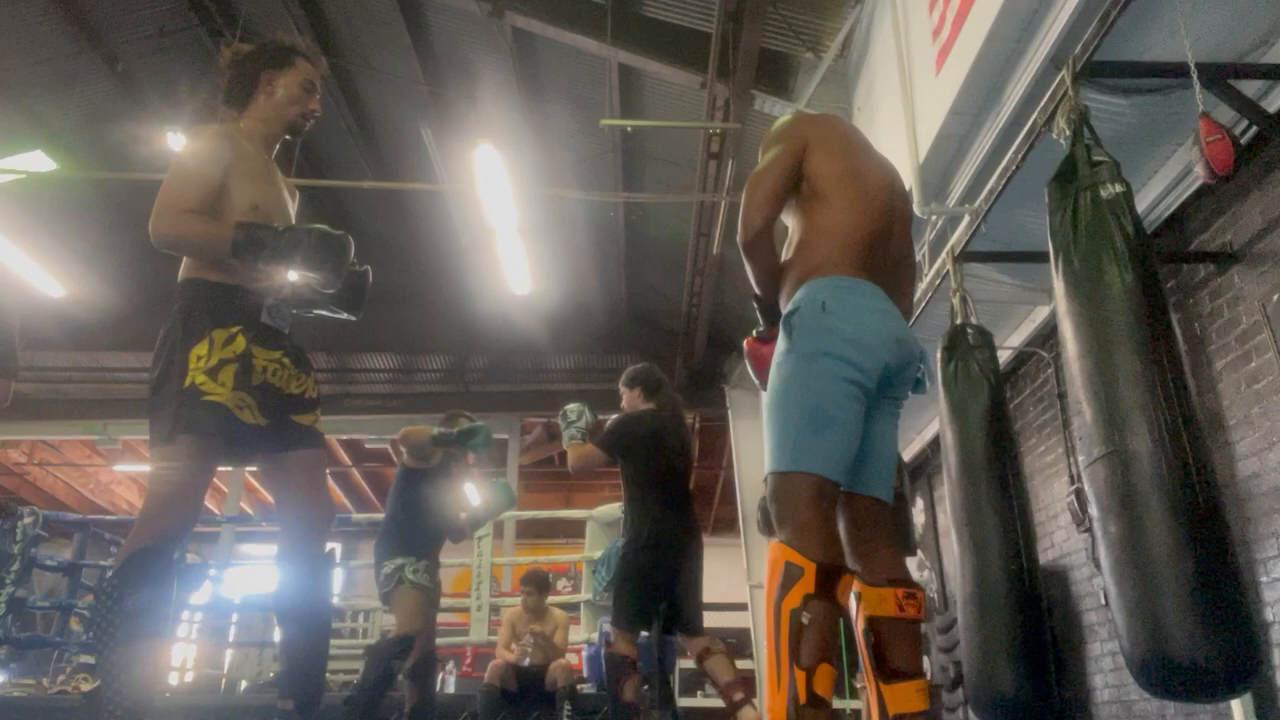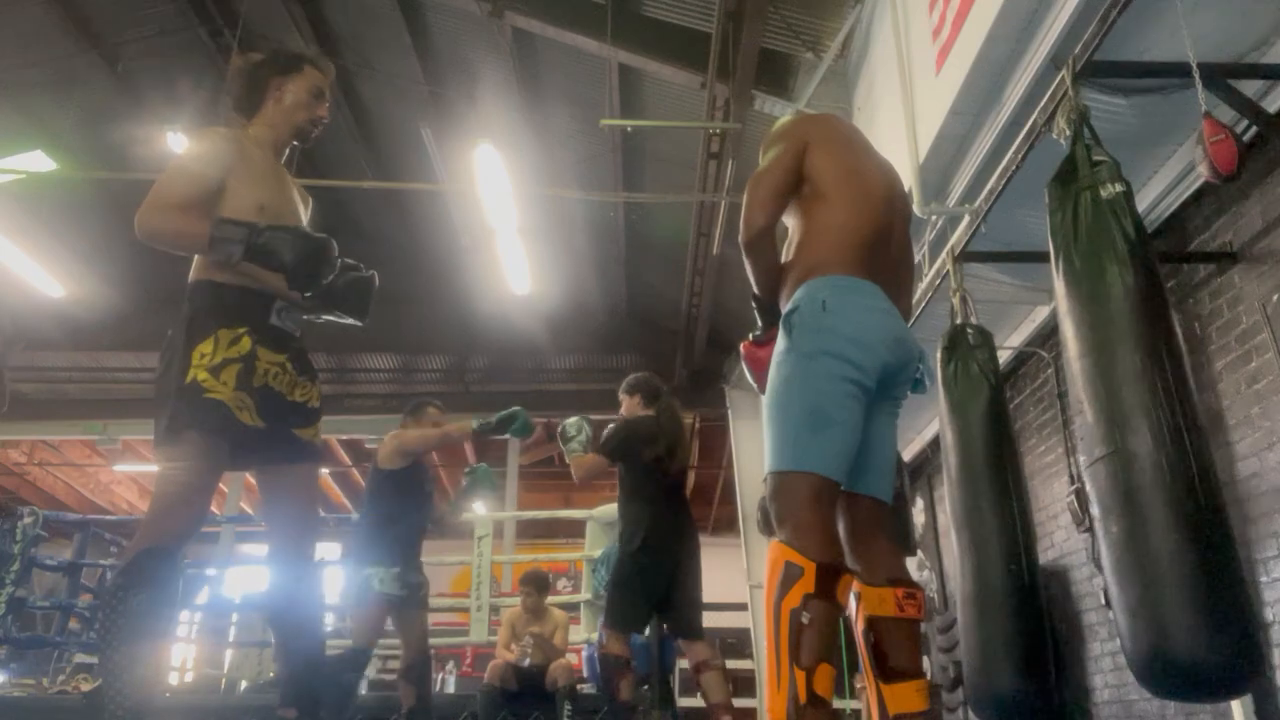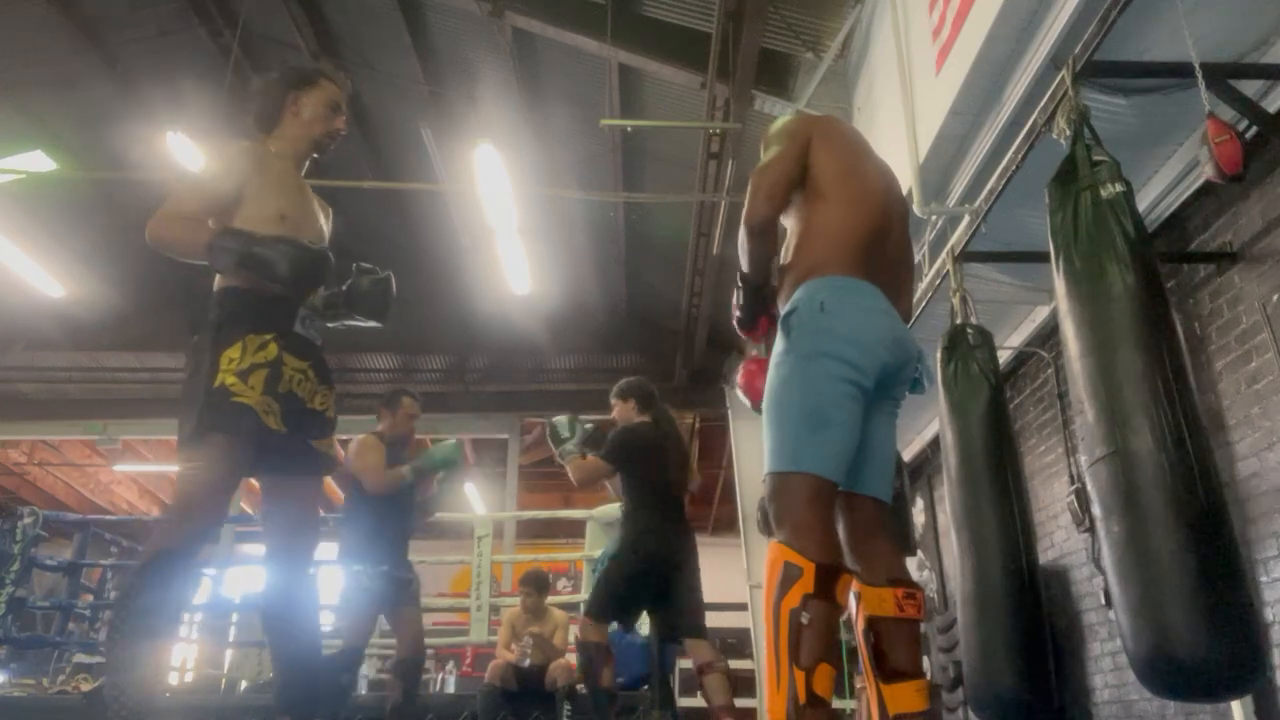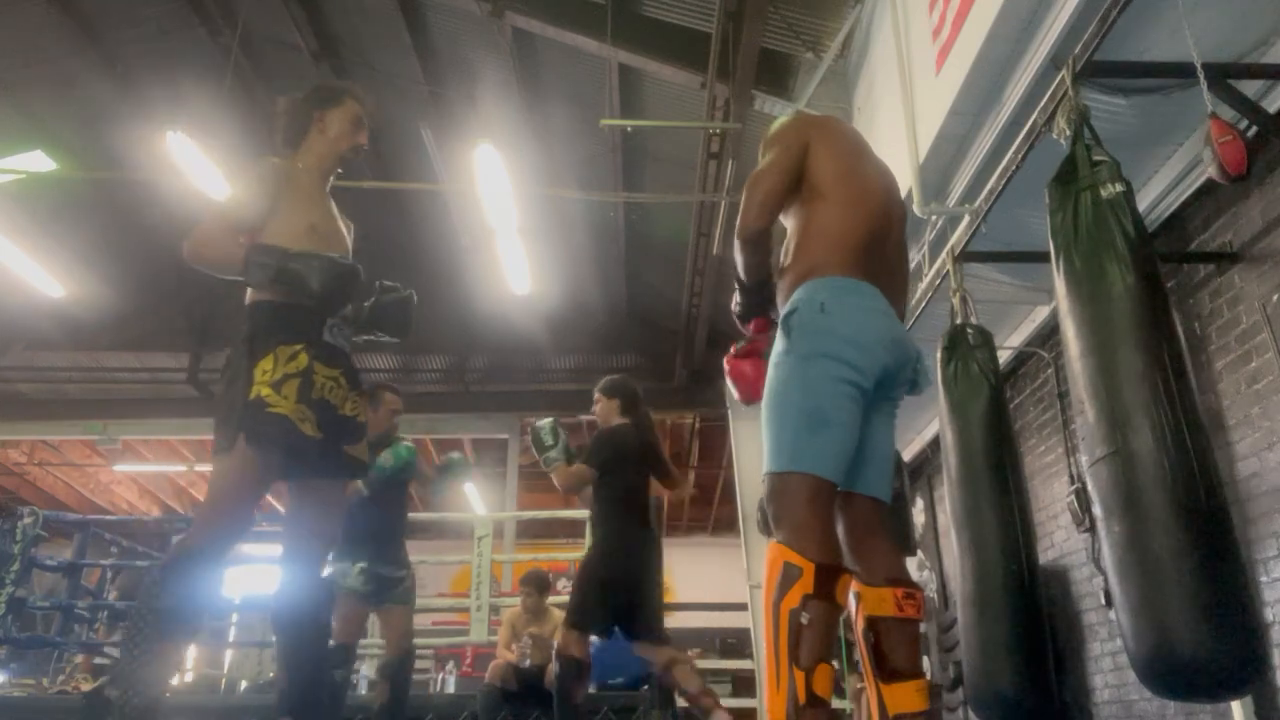
dt=0.2s
person 1, frame 1
left shoulder: (281, 185)
right shoulder: (216, 144)
right elbow: (168, 226)
left wrist: (321, 292)
right wrist: (285, 243)
left hip: (270, 350)
right hip: (212, 338)
left knee: (310, 515)
right knee: (170, 517)
person 1, frame 2
left shoulder: (295, 193)
right shoulder: (223, 148)
right elbow: (152, 218)
left wrist: (331, 296)
right wrist: (257, 241)
left hip: (281, 356)
right hip: (221, 340)
left knee: (296, 534)
right knee: (177, 516)
person 1, frame 3
left shoulder: (313, 204)
right shoulder: (245, 161)
right elbow: (163, 228)
left wrist: (348, 300)
right wrist: (252, 251)
left hip: (300, 360)
right hip: (245, 345)
left knee: (293, 543)
right knee: (194, 517)
person 1, frame 4
left shoulder: (339, 221)
right shoulder: (276, 177)
right elbow: (200, 245)
left wrist: (372, 316)
right wrist: (289, 267)
left hip: (331, 373)
right hip: (278, 359)
left knee: (312, 547)
right knee: (226, 517)
person 2, frame 1
left shoulder: (803, 129)
right shoulder: (888, 177)
left elbow: (753, 225)
left wrist: (770, 307)
left hip: (832, 316)
right hip: (888, 332)
left knee: (799, 508)
right knee: (867, 530)
person 2, frame 2
left shoulder: (802, 129)
right shoulder: (886, 177)
left elbow: (755, 226)
left wrist: (769, 306)
left hip: (832, 316)
right hip: (886, 331)
left knee: (798, 509)
right knee: (867, 532)
person 2, frame 3
left shoulder: (802, 129)
right shoulder: (882, 177)
left elbow: (758, 216)
left wrist: (754, 292)
left hip: (830, 316)
right hip: (885, 333)
left knee: (796, 508)
right knee: (865, 530)
person 2, frame 4
left shoulder: (803, 129)
right shoulder: (880, 180)
left elbow: (752, 222)
left wrist: (753, 295)
left hip: (830, 317)
right hip: (883, 333)
left knee: (796, 508)
right knee: (864, 528)
person 3, frame 1
left shoulder: (631, 424)
right shoulder: (675, 426)
left elbow: (577, 463)
left wrist: (572, 428)
left hip: (649, 539)
right hip: (685, 537)
left knee: (623, 633)
right knee: (690, 631)
person 3, frame 2
left shoulder: (630, 429)
right shoulder: (673, 432)
left elbow: (582, 474)
left wrist: (573, 443)
left hip: (645, 542)
right hip: (682, 542)
left knee: (615, 634)
right knee: (692, 638)
person 3, frame 3
left shoulder: (630, 435)
right shoulder: (667, 437)
left elbow: (583, 476)
left wrist: (566, 445)
left hip: (644, 545)
right hip: (679, 545)
left knee: (593, 623)
right knee: (694, 638)
person 3, frame 4
left shoulder: (609, 439)
right shoulder: (643, 439)
left elbow: (568, 484)
left wrist: (548, 450)
left hip: (616, 550)
right hip: (642, 549)
left knee: (574, 634)
right knee: (652, 643)
person 4, frame 1
left shoulder: (449, 479)
right shoulder: (427, 455)
left elbow: (455, 532)
right elbow: (407, 436)
left wrist: (489, 508)
right wrist: (447, 436)
left hip: (423, 563)
right hip: (400, 556)
left knee: (424, 650)
right knee: (409, 632)
person 4, frame 2
left shoulder: (420, 470)
right shoulder: (398, 443)
left elbow: (440, 516)
right elbow: (446, 435)
left wrist: (470, 491)
right wrist: (496, 424)
left hip: (407, 566)
right hip: (376, 563)
left knee: (418, 651)
right knee: (362, 647)
person 4, frame 3
left shoulder: (408, 452)
right shoulder: (367, 445)
left elbow: (415, 513)
right elbow: (375, 484)
left wrist: (433, 486)
right wrist: (423, 466)
left hip: (397, 561)
right hip: (365, 560)
left knee: (412, 647)
right knee: (354, 646)
person 4, frame 4
left shoulder: (399, 448)
right wrist: (377, 475)
left hip: (392, 559)
right hip: (357, 560)
left knee: (402, 648)
right knee: (345, 645)
